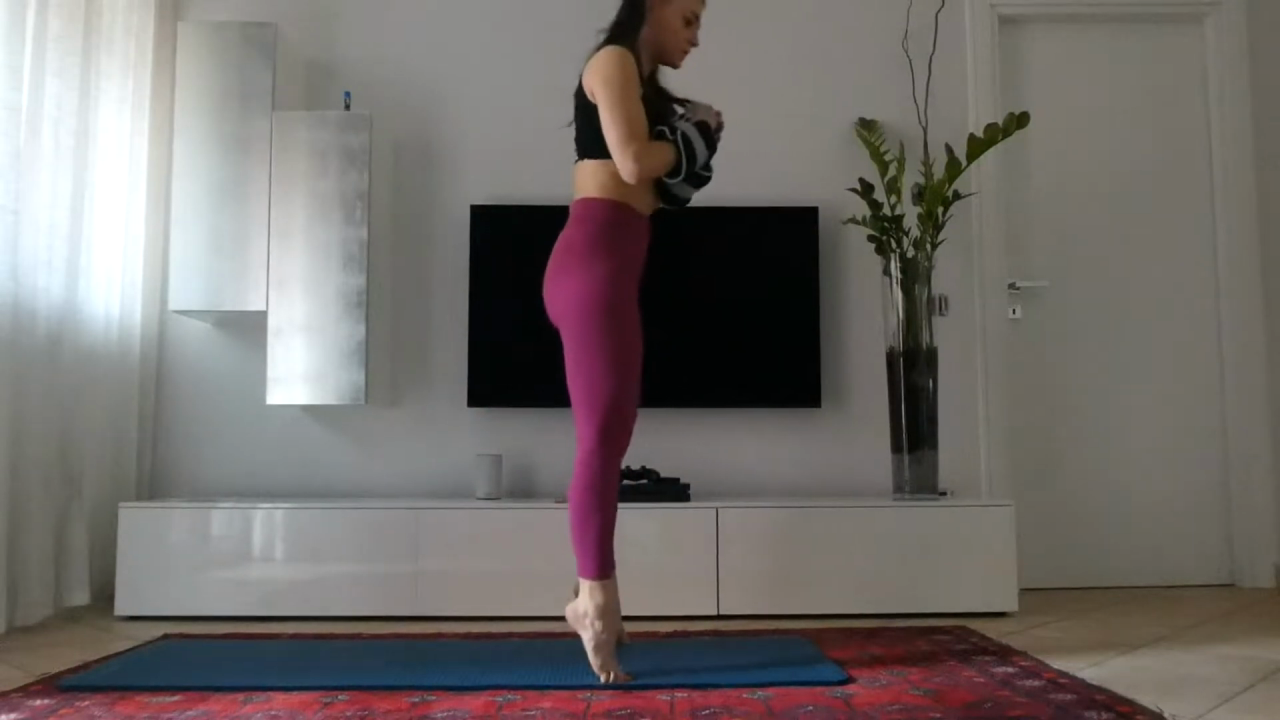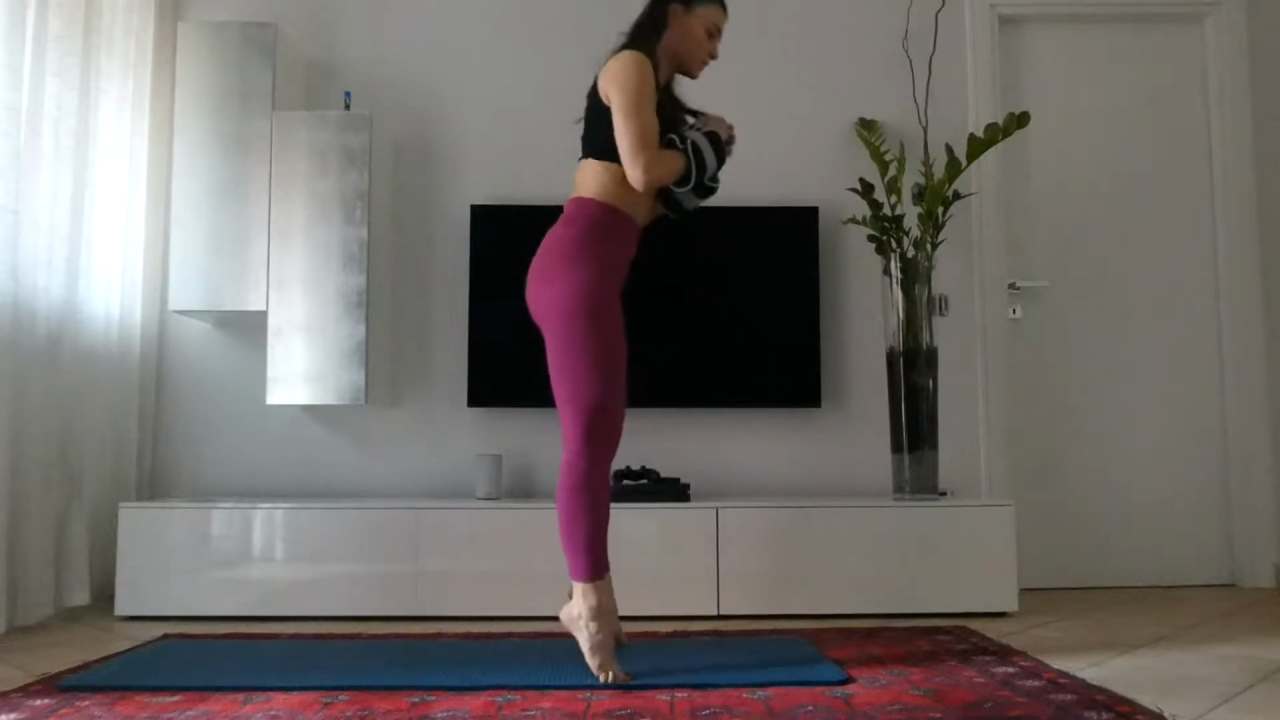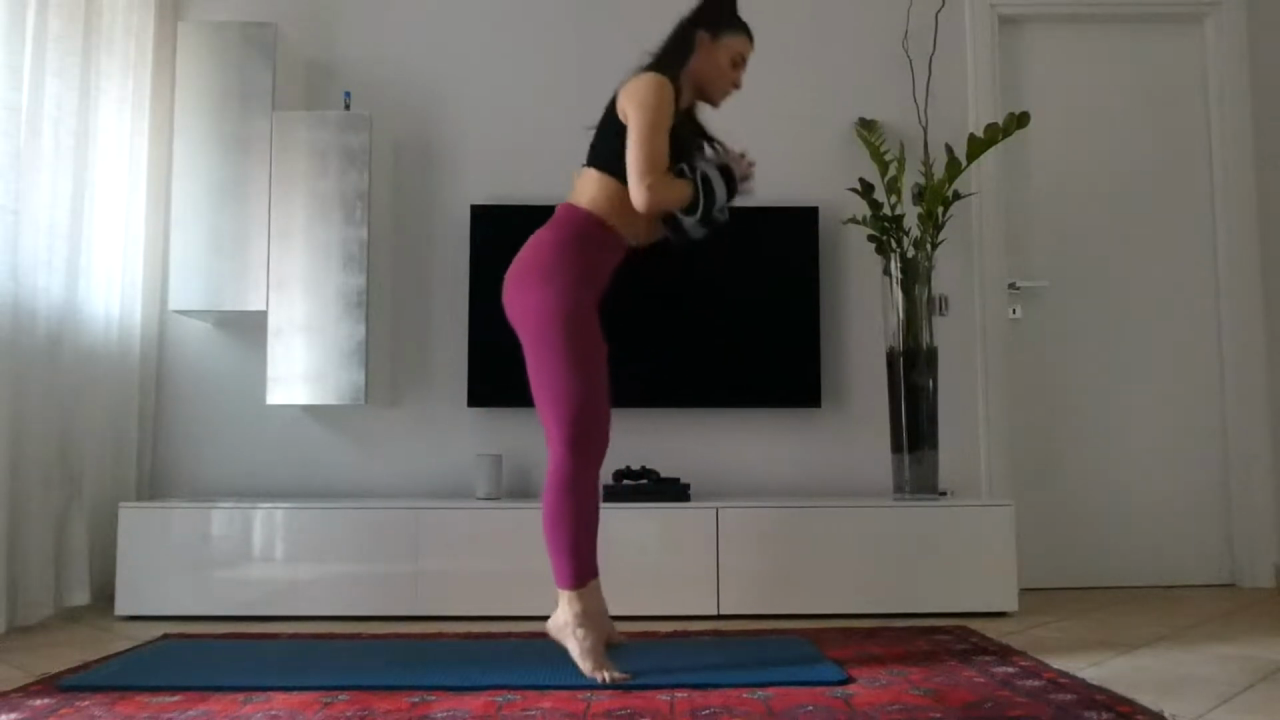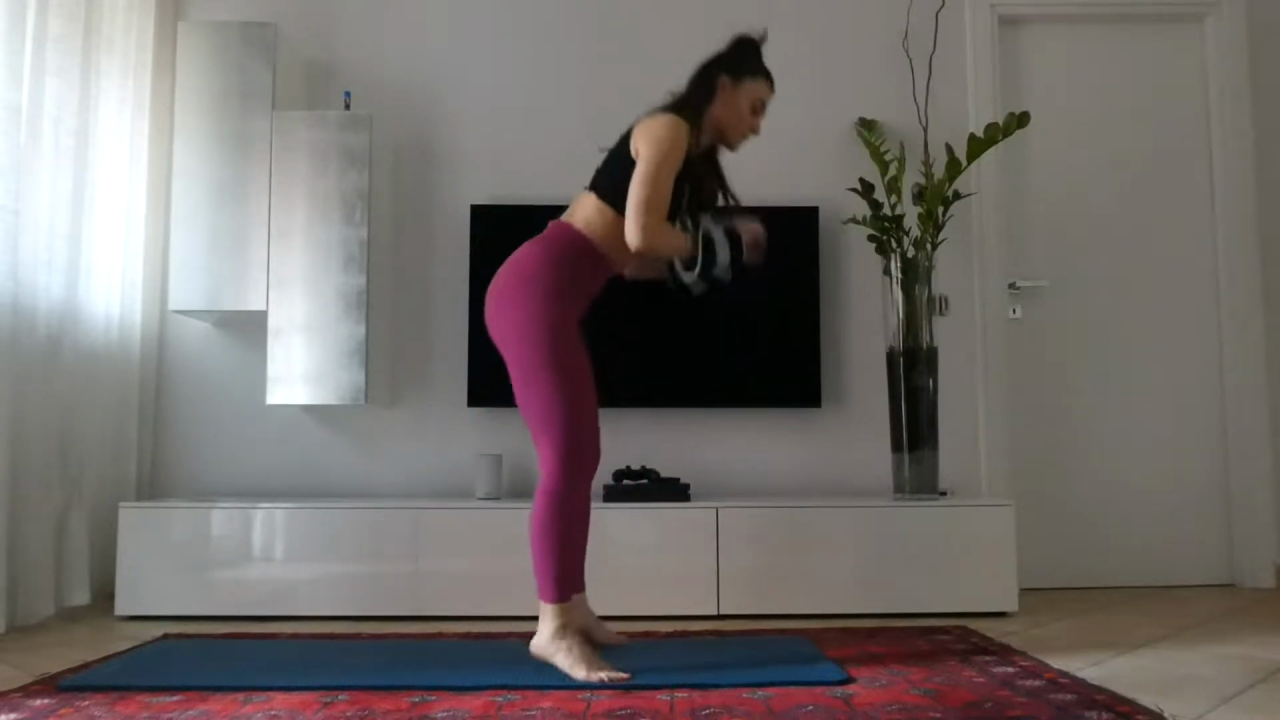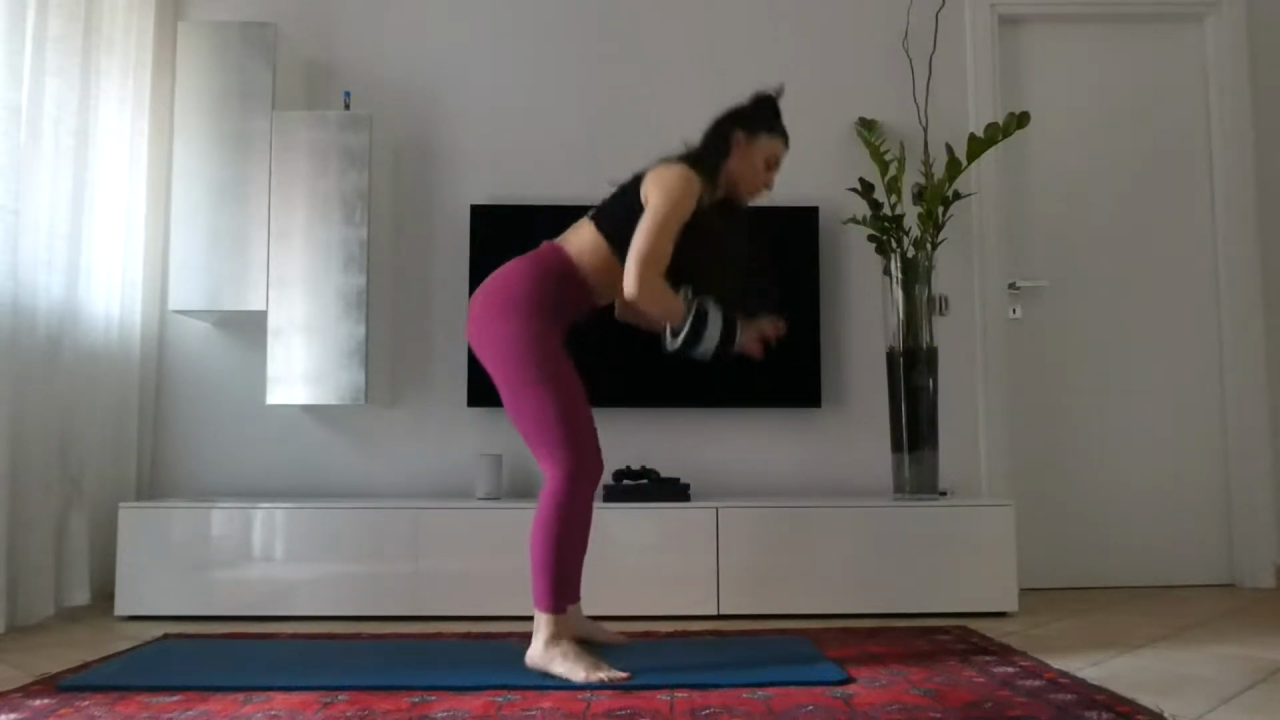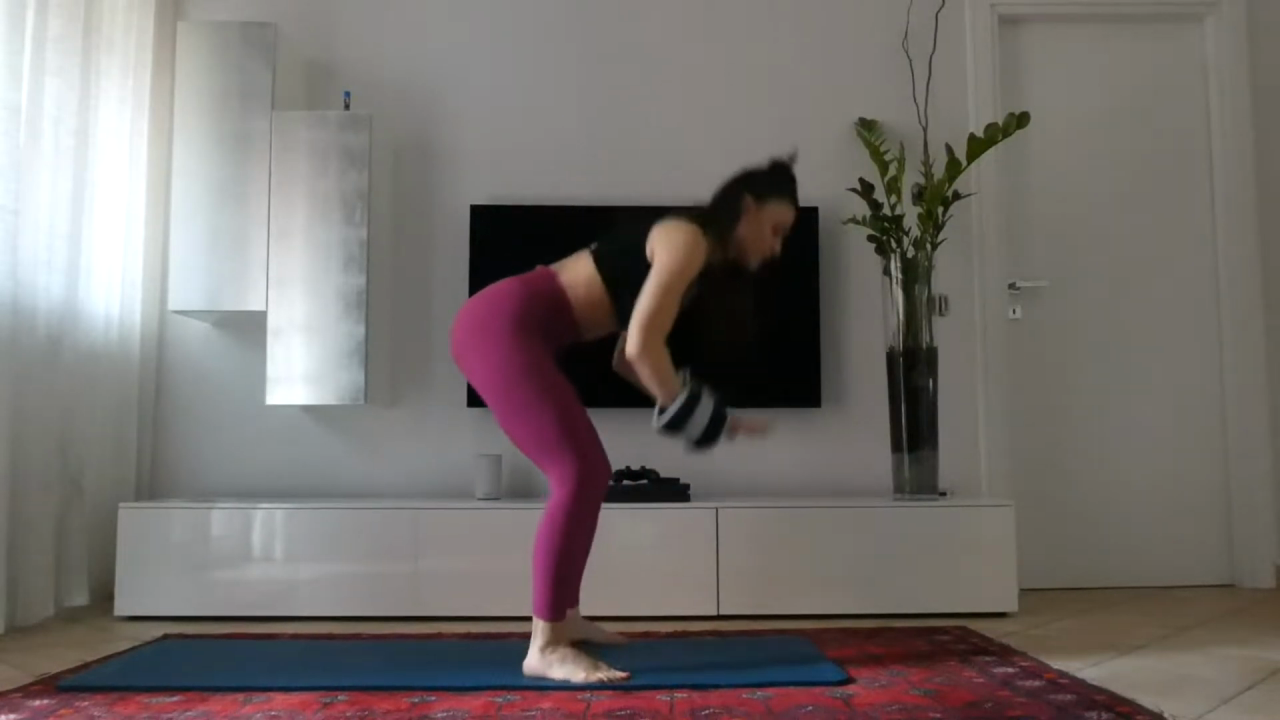
dt=0.1s
person 1, frame 1
left shoulder: (634, 79)
right shoulder: (614, 60)
left elbow: (645, 190)
right elbow: (635, 165)
left wrist: (689, 140)
right wrist: (688, 143)
left hip: (604, 266)
right hip: (593, 263)
left knee: (607, 437)
right knee: (602, 436)
left ankle: (594, 596)
right ankle: (595, 601)
person 1, frame 2
left shoulder: (650, 86)
right shoulder: (630, 64)
left elbow: (646, 195)
right elbow: (642, 171)
left wrist: (697, 150)
right wrist: (698, 153)
left hip: (592, 269)
right hip: (578, 264)
left knee: (597, 440)
right knee: (590, 438)
left ankle: (589, 598)
right ankle: (590, 602)
person 1, frame 3
left shoulder: (673, 109)
right shoulder: (654, 87)
left elbow: (642, 221)
right elbow: (646, 194)
left wrist: (711, 183)
right wrist: (711, 186)
left hip: (567, 280)
right hip: (553, 274)
left knee: (586, 445)
right knee: (575, 442)
left ankle: (582, 601)
right ankle: (574, 611)
person 1, frame 4
left shoulder: (688, 150)
right shoulder: (670, 128)
left elbow: (637, 258)
right elbow: (639, 236)
left wrist: (723, 245)
right wrist: (713, 245)
left hip: (551, 294)
right hip: (536, 288)
left knee: (578, 457)
right knee: (566, 458)
left ankle: (571, 609)
right ankle: (555, 627)
person 1, frame 5
left shoulder: (694, 198)
right shoulder: (682, 180)
left elbow: (638, 302)
right elbow: (636, 285)
left wrist: (726, 332)
right wrist: (713, 328)
left hip: (524, 309)
right hip: (516, 306)
left knee: (578, 466)
right knee: (570, 465)
left ankle: (564, 616)
right ankle: (550, 640)
person 1, frame 6
left shoulder: (694, 246)
right shoulder: (689, 239)
left elbow: (630, 357)
right elbow: (642, 348)
left wrist: (711, 414)
right wrist: (698, 410)
left hip: (515, 331)
right hip: (501, 326)
left knee: (589, 474)
right knee: (581, 475)
left ankle: (563, 618)
right ankle: (546, 646)
